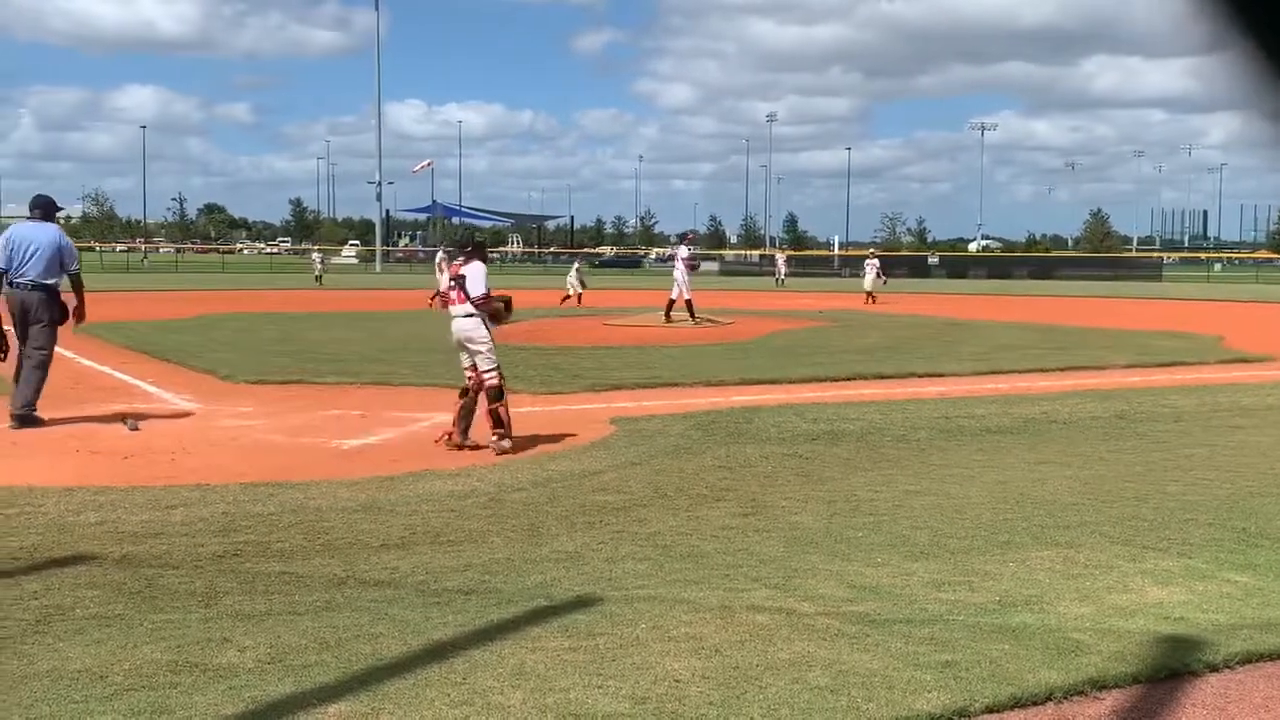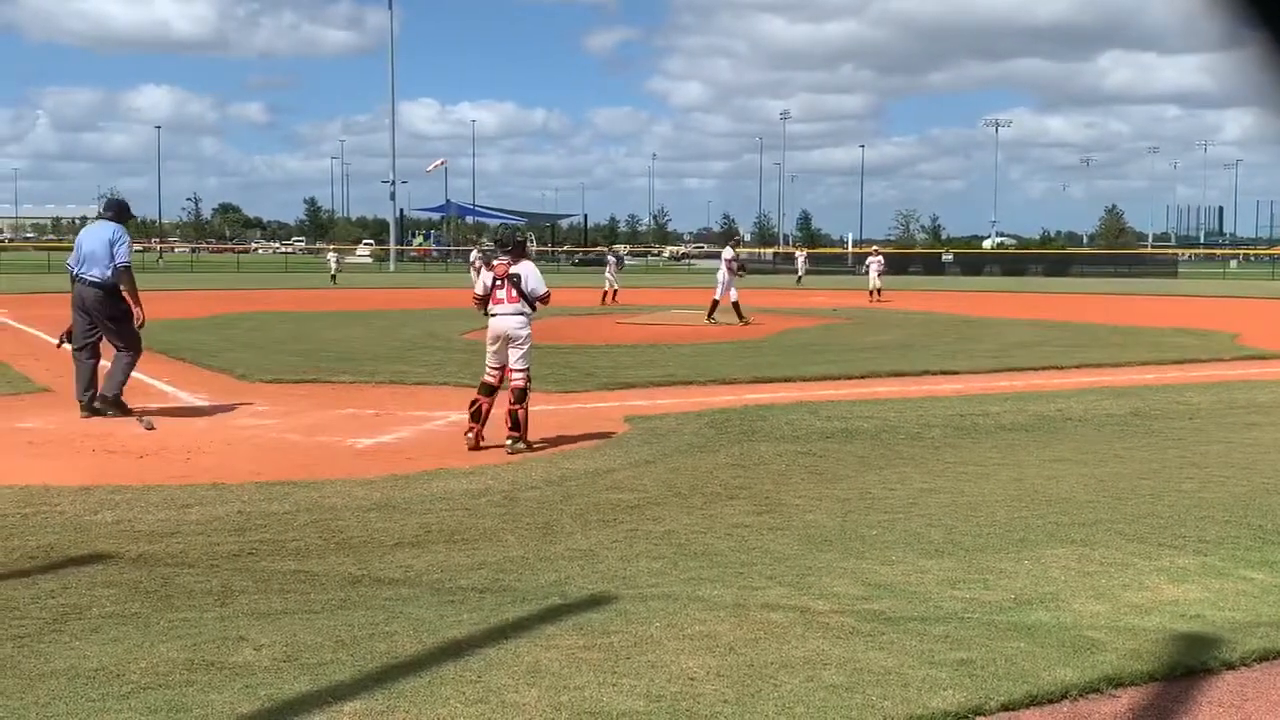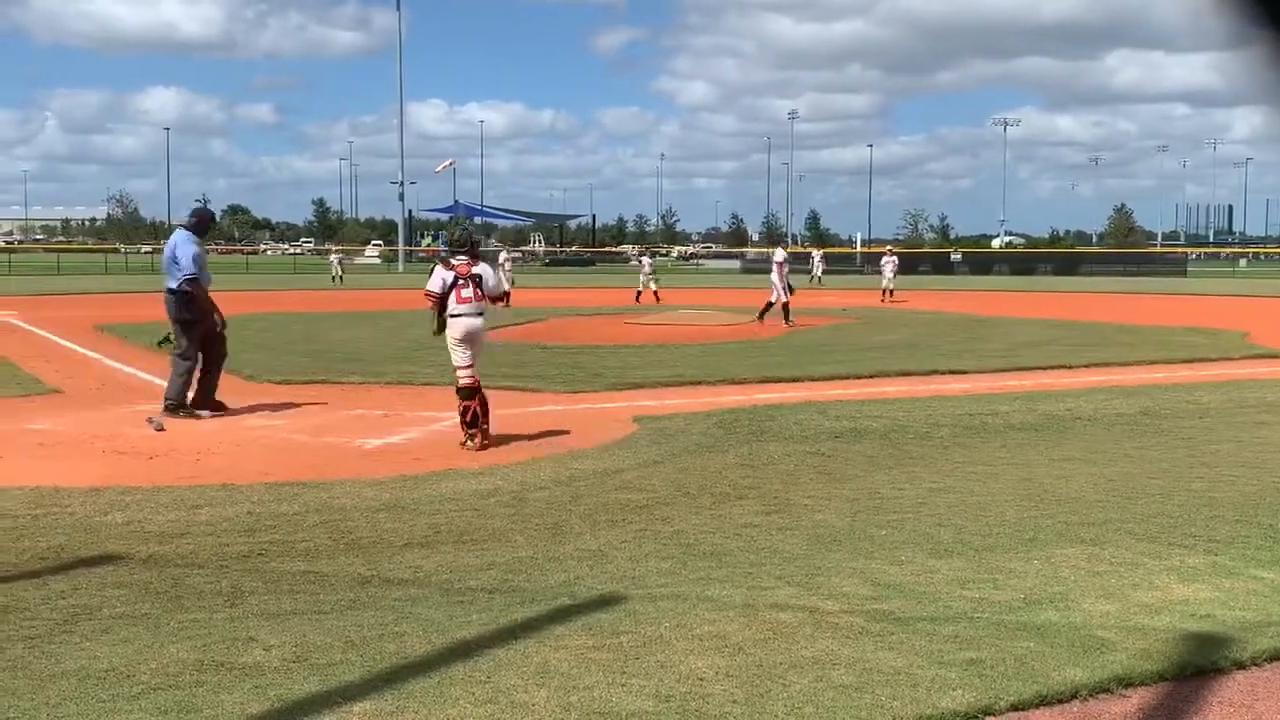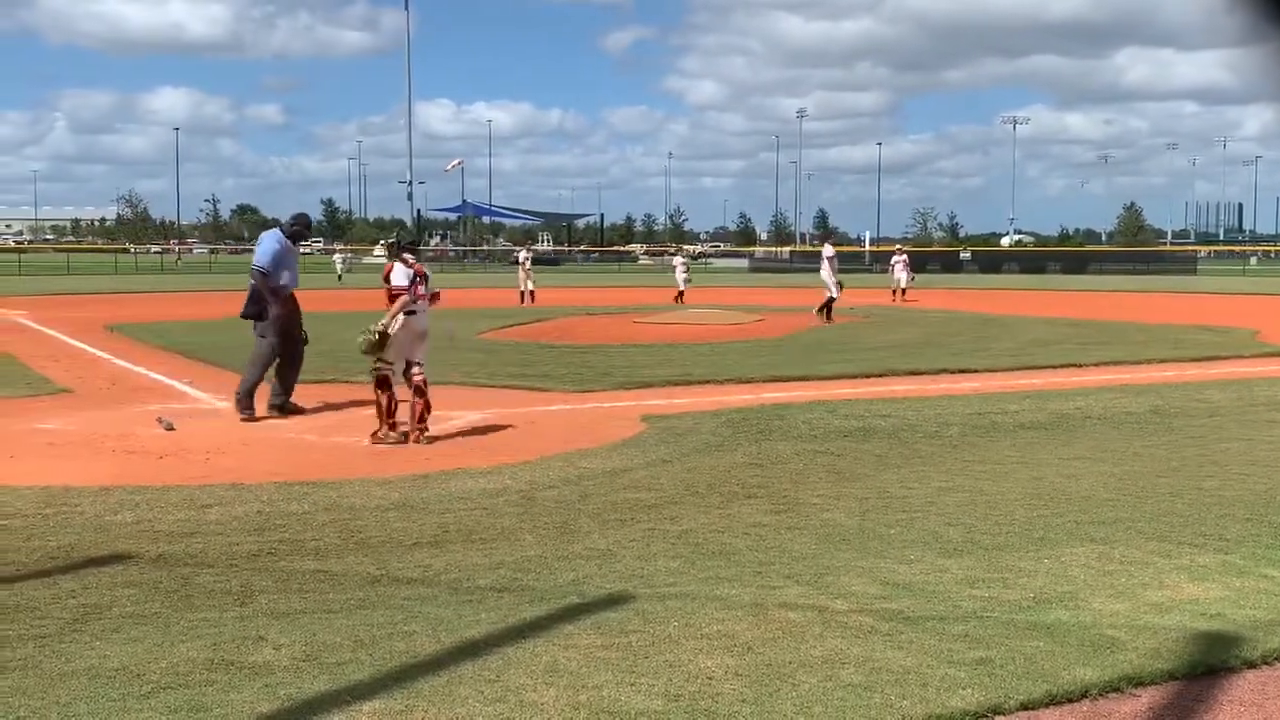
dt=0.7s
person 1, frame 1
right shoulder: (57, 233)
right elbow: (73, 273)
right wrist: (80, 304)
right hip: (42, 297)
left knee: (27, 351)
right knee: (38, 355)
left ankle: (20, 404)
right ankle: (22, 411)
person 1, frame 2
left shoulder: (85, 231)
right shoulder: (117, 232)
left elbow: (72, 268)
right elbow: (123, 271)
left wrist: (77, 305)
right wrist: (137, 305)
left hip: (79, 291)
right hip: (103, 295)
left knee: (84, 349)
right knee: (129, 346)
left ankle: (87, 402)
right ankle: (109, 397)
person 1, frame 3
left shoulder: (180, 237)
right shoulder: (187, 242)
right elbow: (192, 281)
right wrist: (215, 311)
left hip: (186, 300)
right hip: (186, 301)
left knee: (216, 346)
right knee: (186, 354)
left ankle: (205, 398)
right ankle: (174, 404)
person 1, frame 4
left shoulder: (290, 245)
right shoulder: (271, 240)
right elbow: (257, 274)
left wrist: (294, 305)
right wrist: (272, 303)
left hip: (283, 302)
right hip: (267, 302)
left knee: (294, 351)
right knee: (266, 348)
left ankle: (279, 401)
right ankle: (244, 396)
person 2, frame 1
left shoulder: (453, 269)
right shoulder: (477, 267)
left elbow: (447, 300)
right elbow: (481, 301)
right wrist: (499, 307)
left hip: (457, 325)
right hip: (476, 324)
left knee: (472, 381)
right knee: (492, 378)
left ankle: (458, 435)
right ankle: (500, 436)
person 2, frame 2
left shoulder: (488, 269)
right shoulder: (527, 266)
left elbow: (479, 302)
right elbow: (545, 298)
left hip: (495, 323)
right hip: (519, 324)
left knee: (492, 376)
right knee: (519, 380)
left ankle: (474, 432)
right ankle: (515, 438)
person 2, frame 3
left shoulder: (443, 268)
right shoulder: (483, 268)
left elbow: (432, 301)
right elbow: (498, 297)
left wrist: (442, 311)
left hip: (456, 324)
right hip: (478, 323)
left knee: (465, 378)
right knee: (471, 375)
left ankle: (472, 436)
right ankle: (482, 428)
person 2, frame 4
left shoulder: (398, 267)
right shoulder: (421, 269)
left elbow: (404, 298)
right elbow: (434, 297)
left wrist: (385, 320)
left hip: (406, 323)
right hip: (422, 325)
left knee: (382, 371)
right knee: (416, 375)
left ankle: (389, 429)
right ankle: (419, 430)
